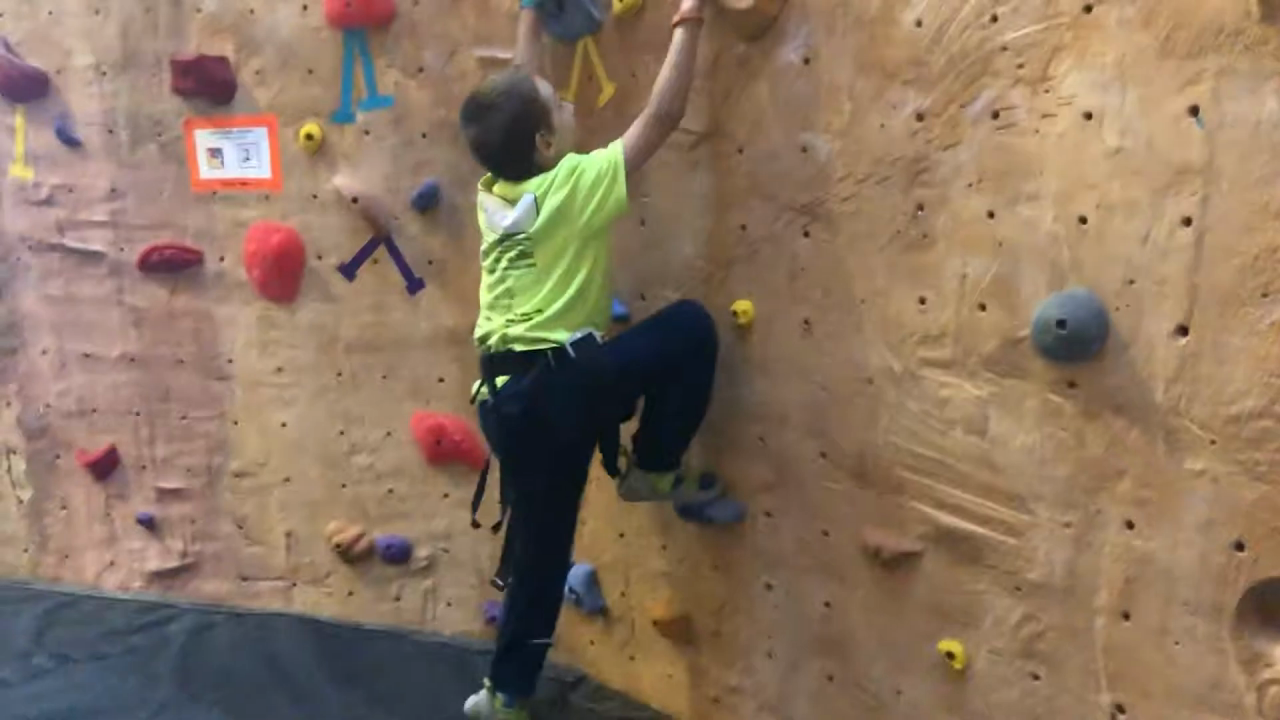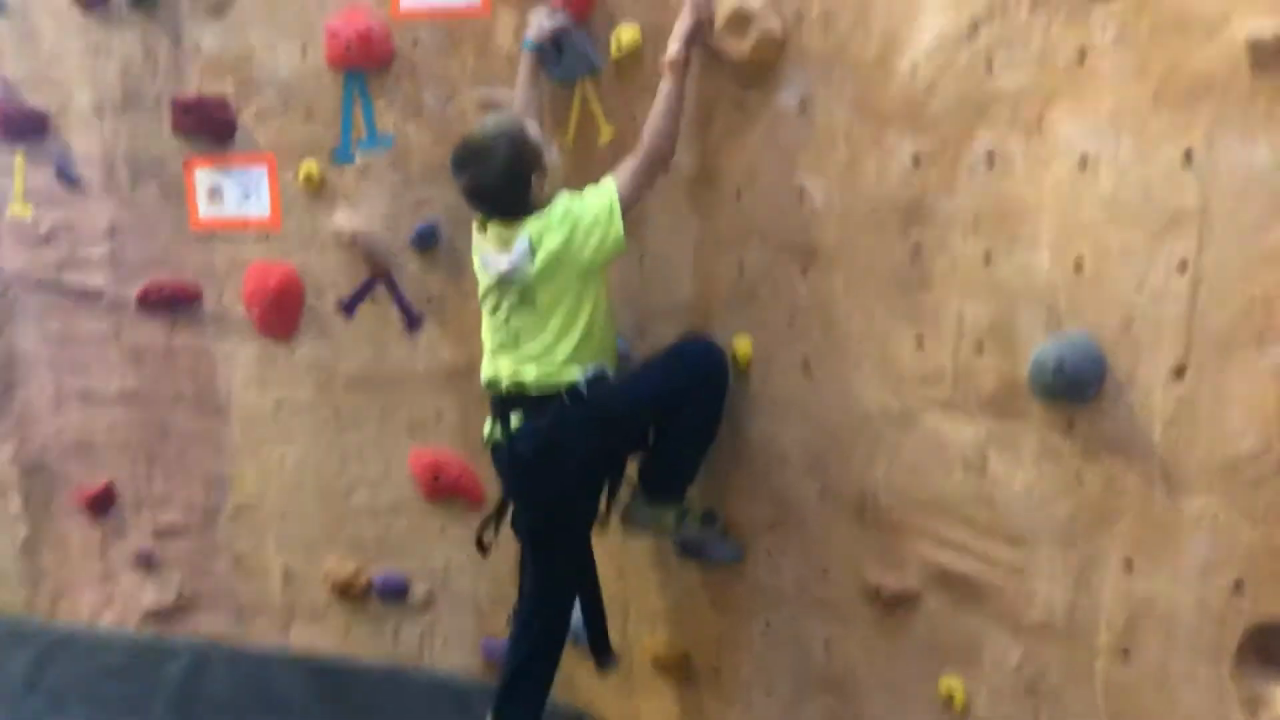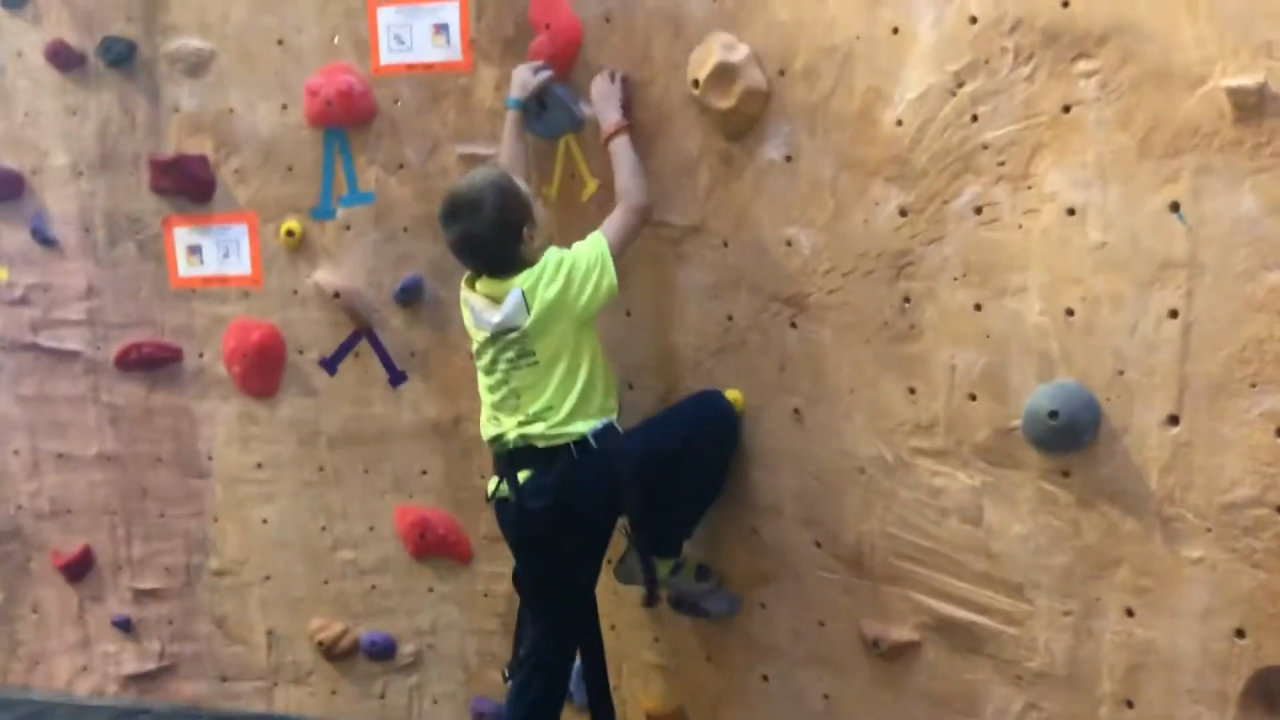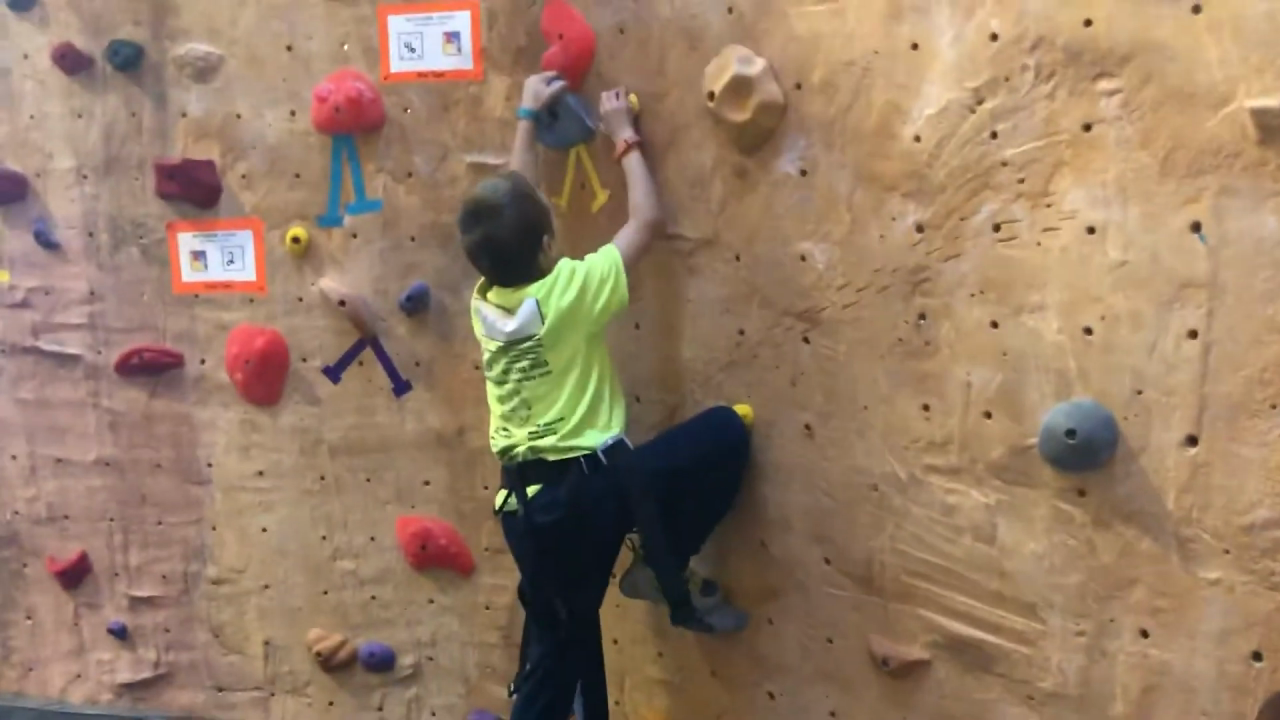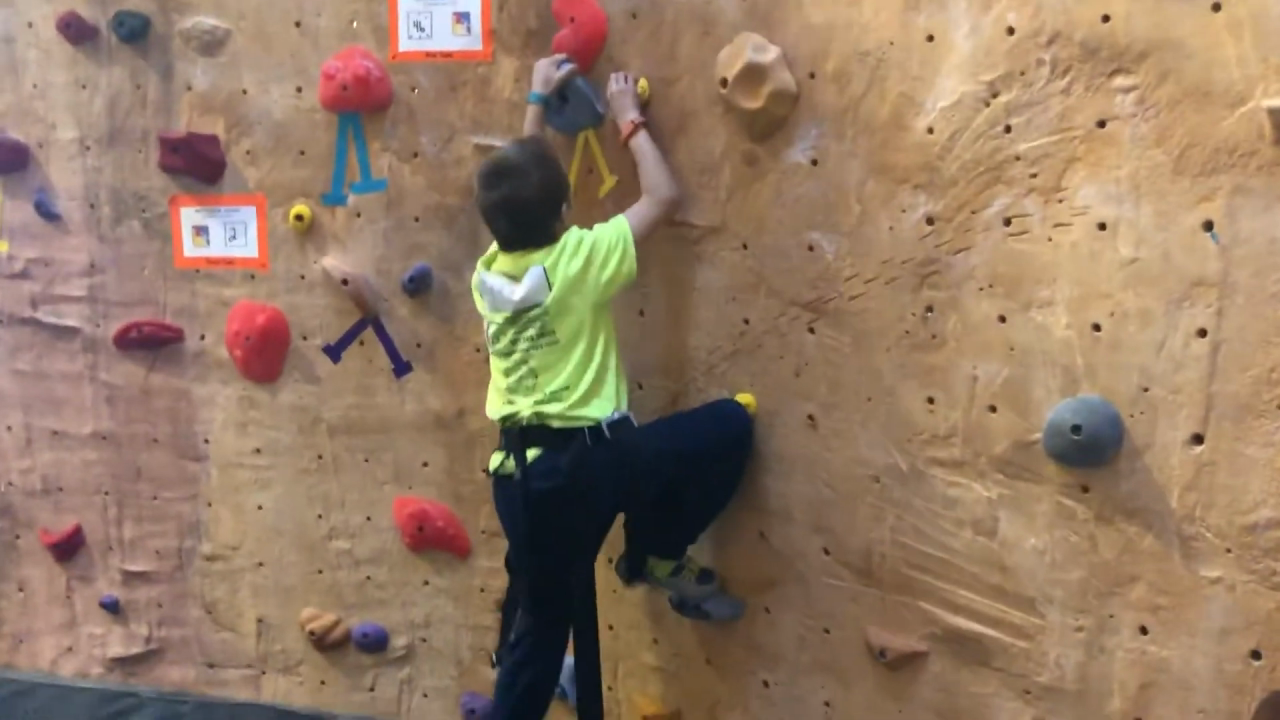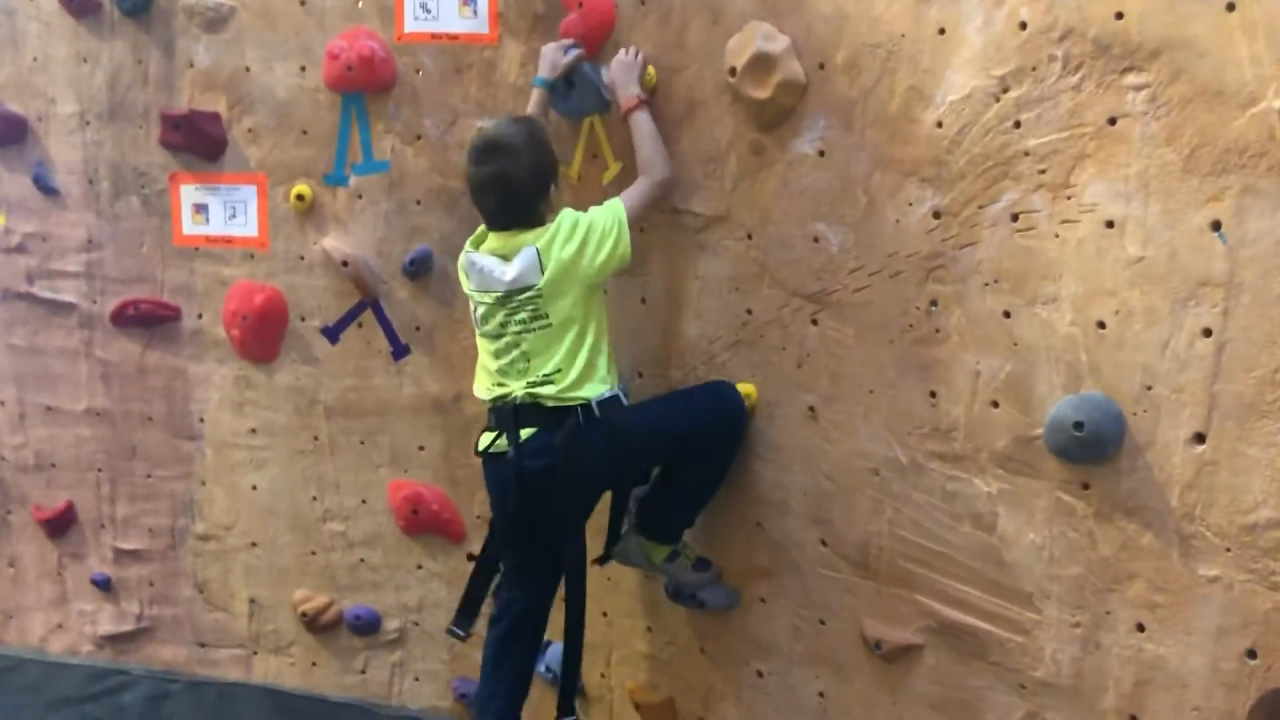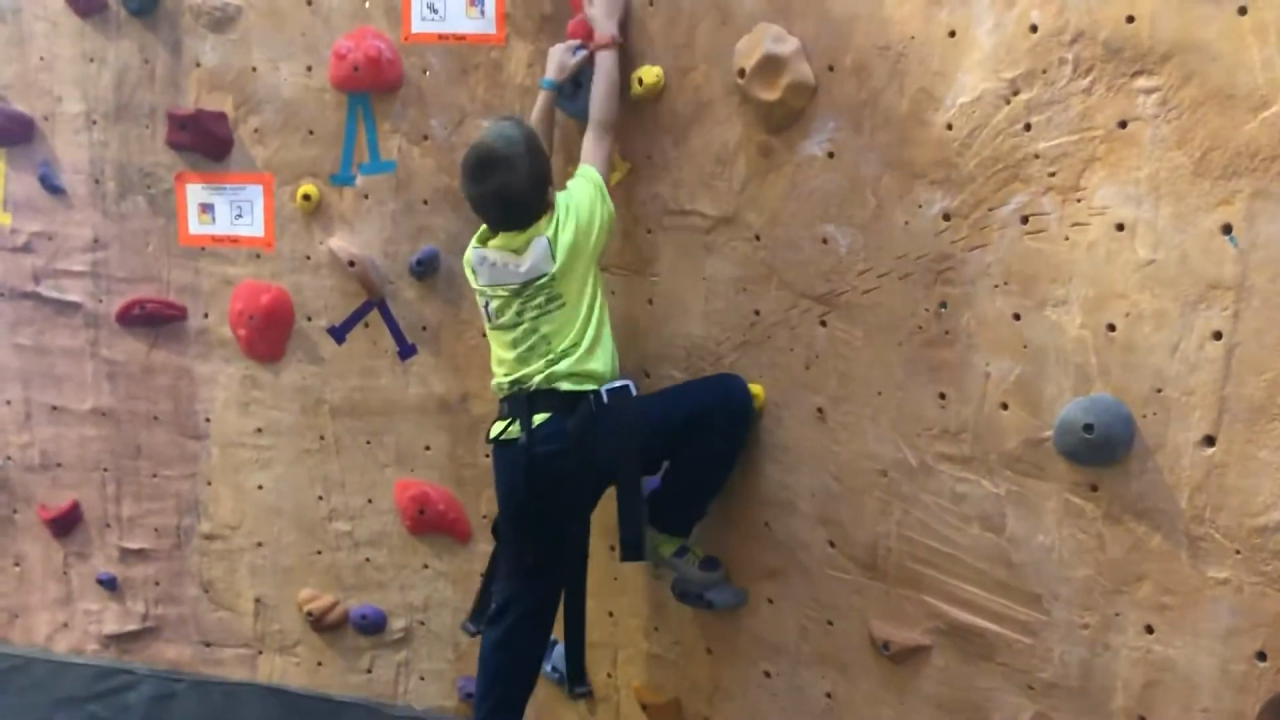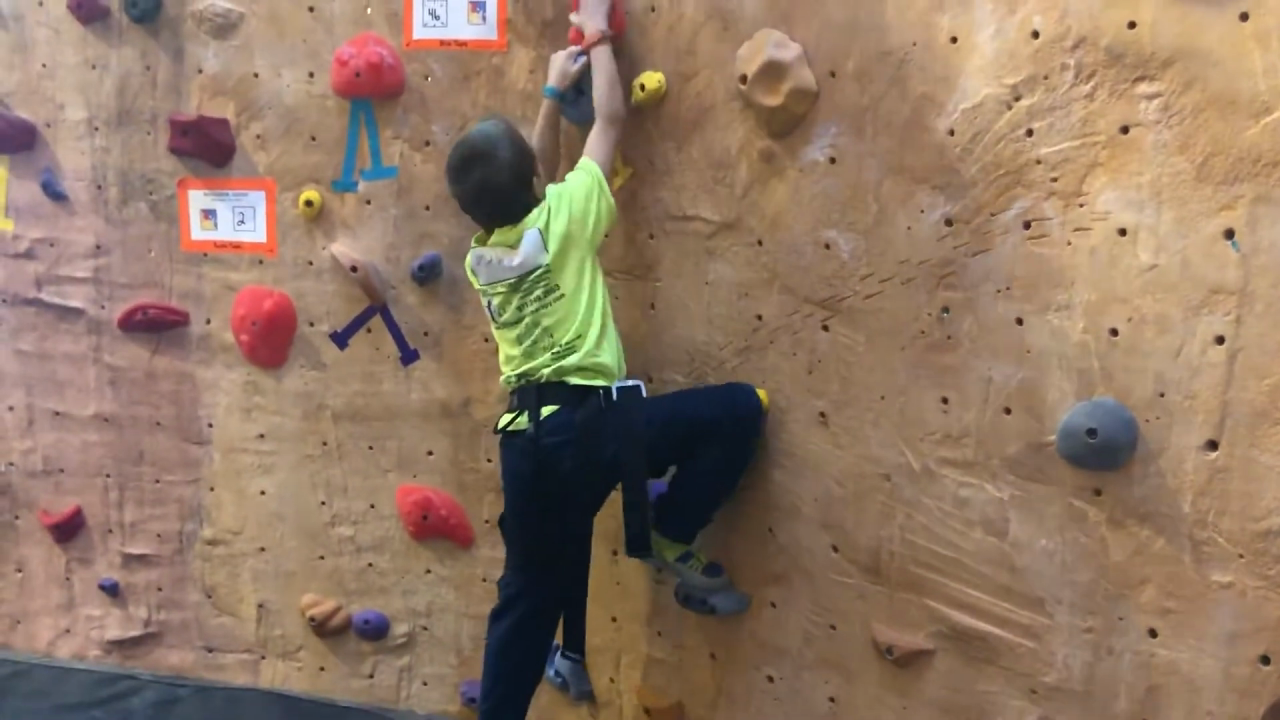
dt=0.2s
person 1, frame 1
left shoulder: (495, 188)
right shoulder: (573, 184)
left elbow: (517, 97)
right elbow: (663, 113)
left hip: (504, 396)
right hip: (556, 386)
left knee: (539, 543)
right knee: (690, 327)
right ankle: (655, 468)
person 1, frame 2
left shoulder: (486, 232)
right shoulder: (563, 222)
left elbow: (518, 130)
right elbow: (651, 152)
left hip: (519, 436)
right hip: (573, 421)
left knee: (548, 579)
right knee: (700, 359)
right ankle: (658, 501)
person 1, frame 3
left shoulder: (475, 291)
right shoulder: (558, 280)
left elbow: (499, 194)
right elbow: (634, 206)
left wrist: (516, 106)
right wrist: (613, 122)
left hip: (520, 489)
right hip: (578, 476)
left knee: (548, 631)
right knee: (712, 415)
right ankle: (656, 555)
person 1, frame 4
left shoulder: (484, 301)
right shoulder: (570, 290)
left elbow: (509, 209)
right elbow: (647, 219)
left wrist: (527, 118)
right wrist: (623, 134)
left hip: (526, 504)
right hip: (589, 489)
left knee: (554, 647)
right knee: (724, 432)
right ankle: (661, 569)
person 1, frame 5
left shoulder: (489, 270)
right shoulder: (579, 259)
left elbow: (515, 185)
right elbow: (662, 196)
left wrist: (536, 101)
right wrist: (630, 117)
left hip: (518, 472)
right hip: (587, 461)
left knee: (539, 622)
right knee: (728, 425)
right ankle: (657, 556)
person 1, frame 6
left shoulder: (475, 254)
right shoulder: (573, 240)
left elbow: (506, 178)
right elbow: (657, 176)
left wrist: (541, 88)
right wrist: (630, 95)
left hip: (507, 452)
right hip: (578, 438)
left knee: (521, 598)
right knee: (721, 406)
right ankle: (652, 537)
person 1, frame 7
left shoulder: (479, 255)
right shoulder: (572, 224)
left elbow: (511, 186)
right elbow: (602, 126)
left wrist: (549, 87)
left hip: (520, 442)
right hip: (588, 427)
left knee: (522, 595)
right knee: (727, 399)
right ankle: (664, 532)
person 1, frame 8
left shoulder: (479, 258)
right shoulder: (564, 217)
left elbow: (521, 188)
right elbow: (611, 119)
left wrist: (552, 93)
left hip: (528, 437)
right hip: (594, 423)
left knee: (528, 592)
right knee: (739, 408)
right ankle: (667, 536)
